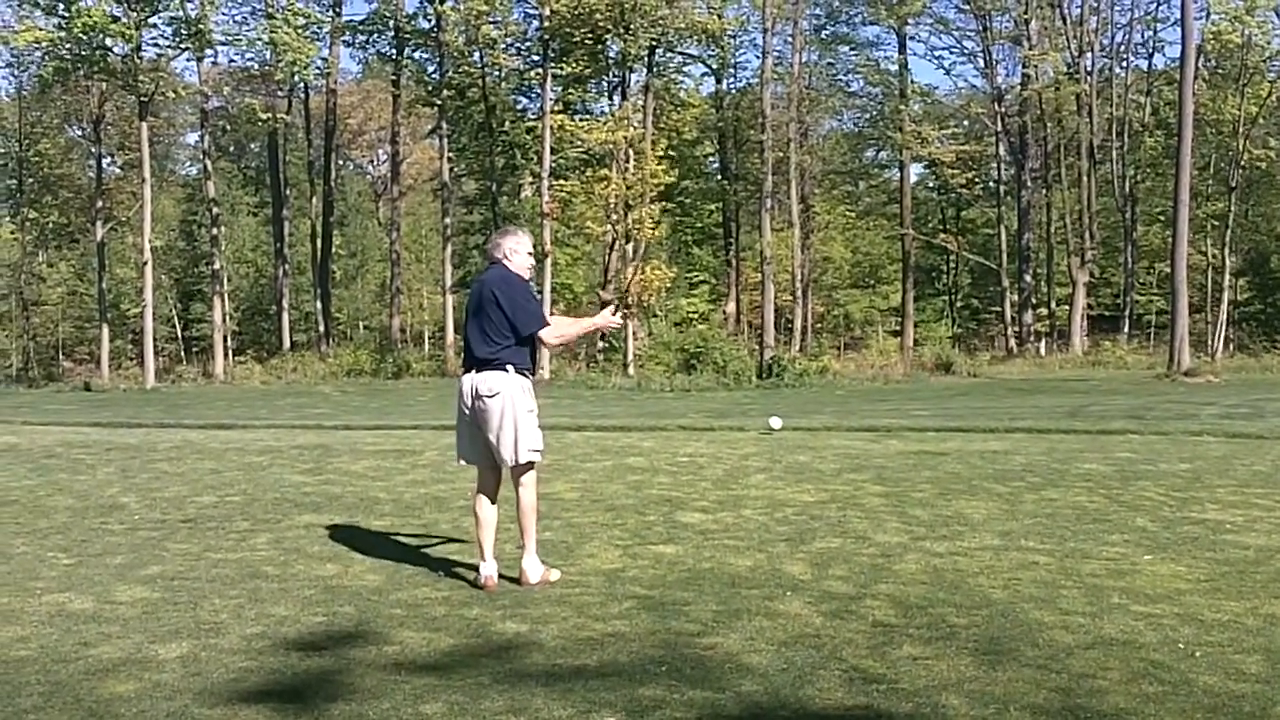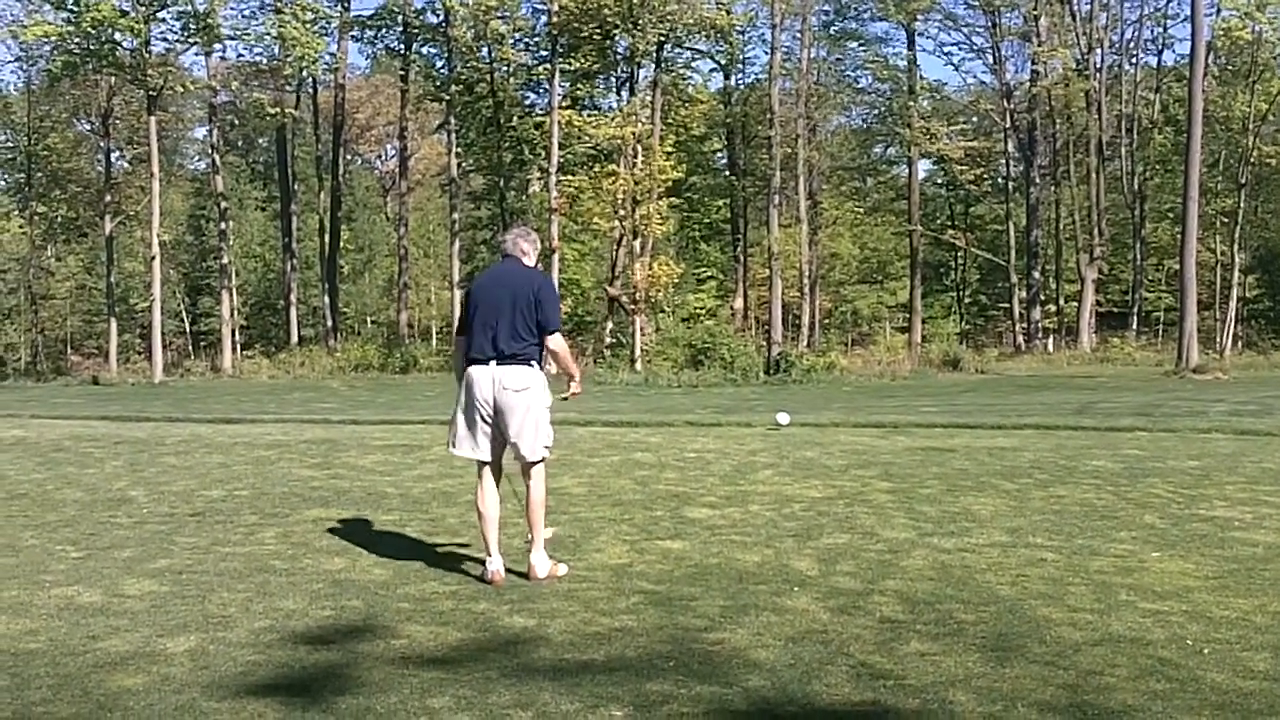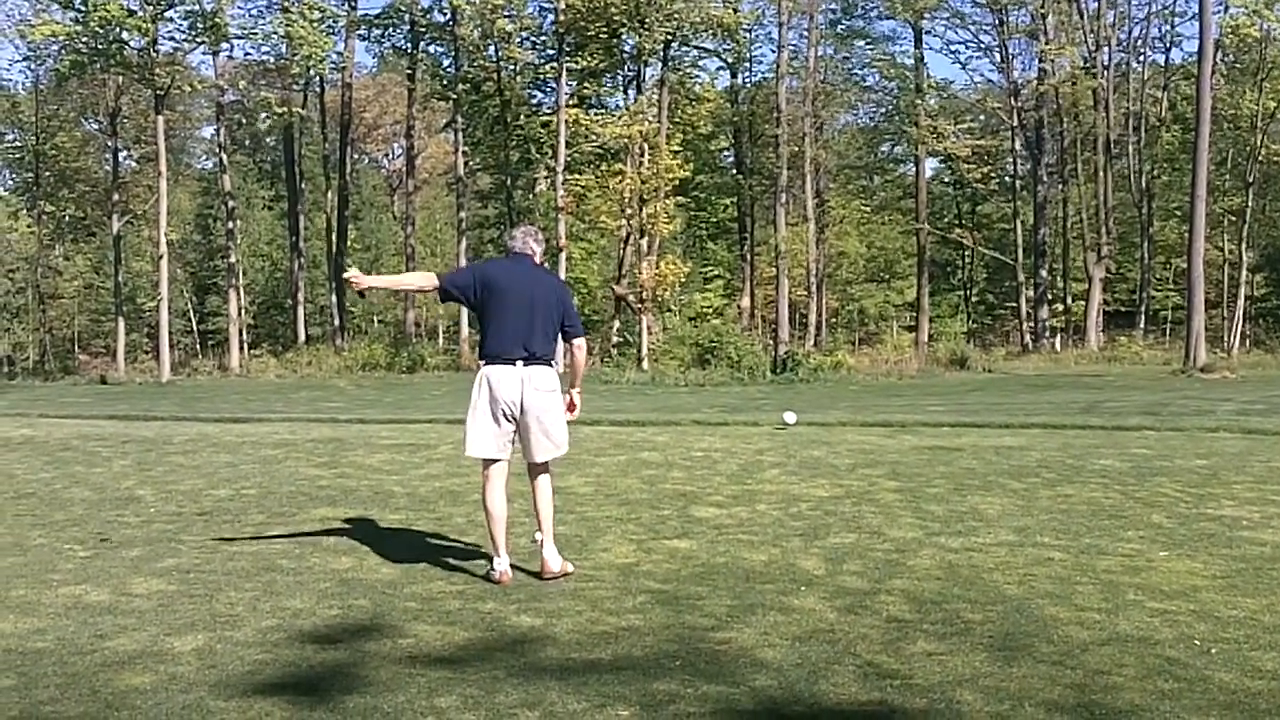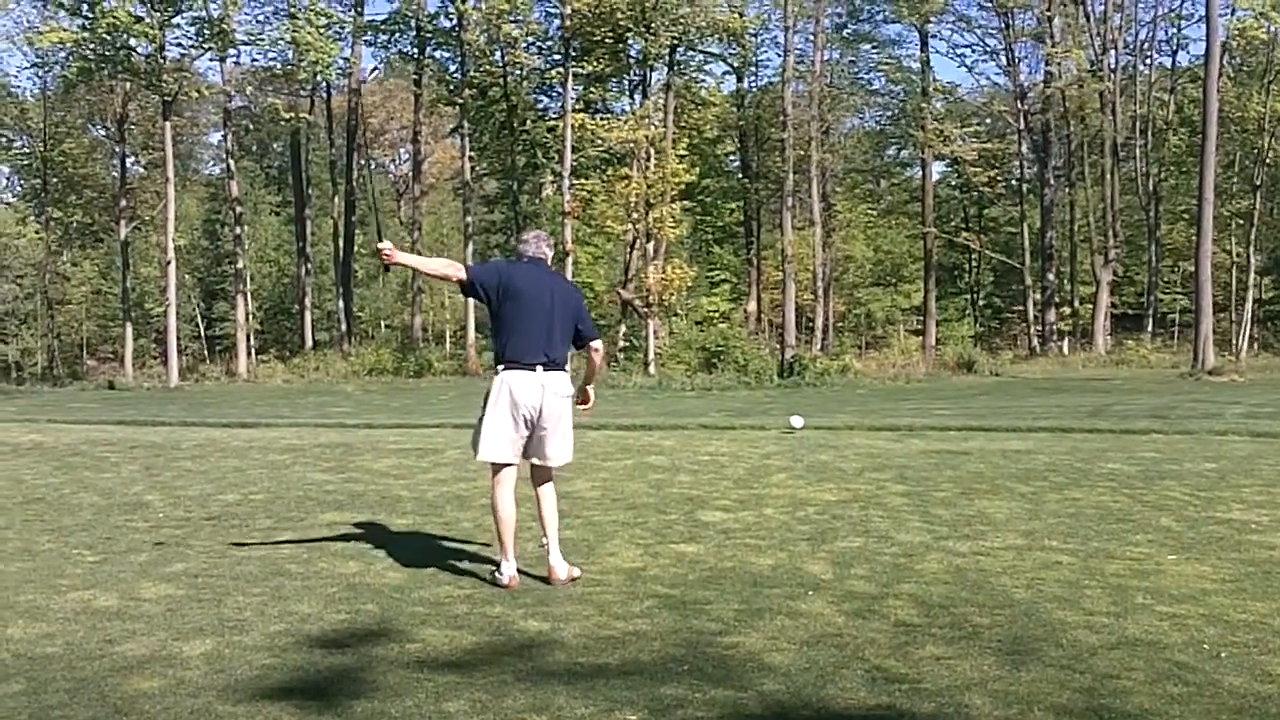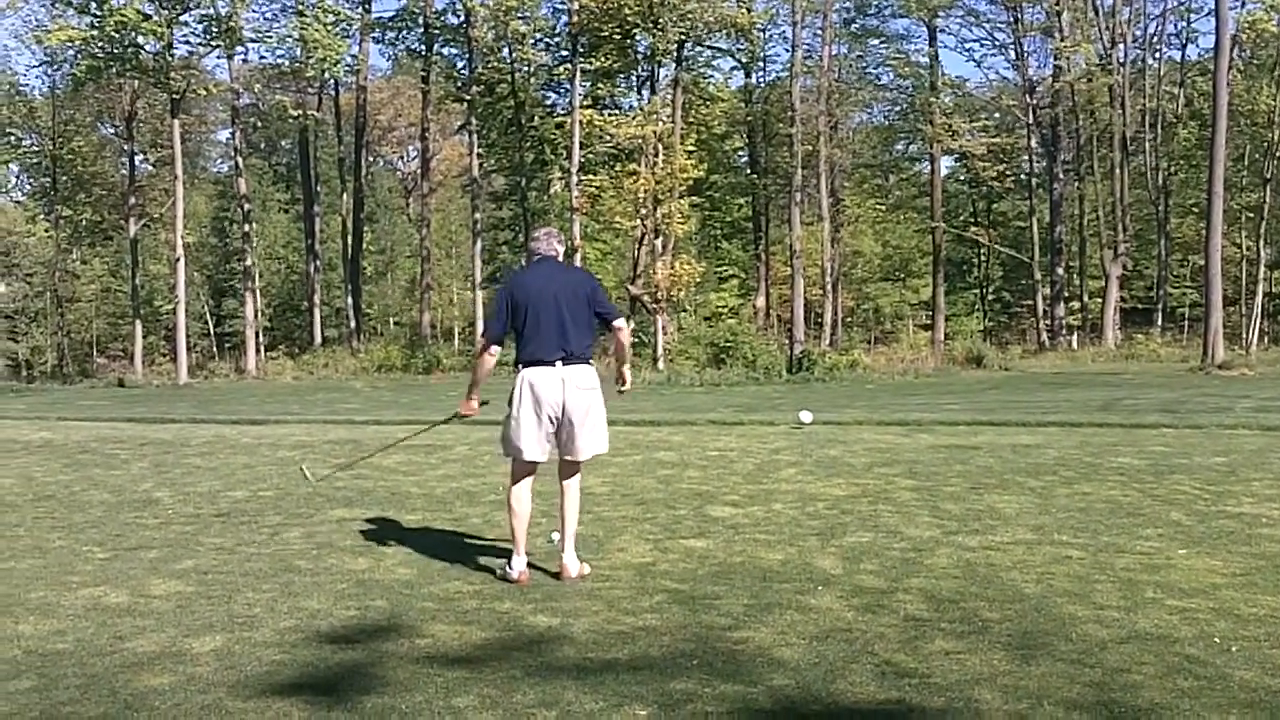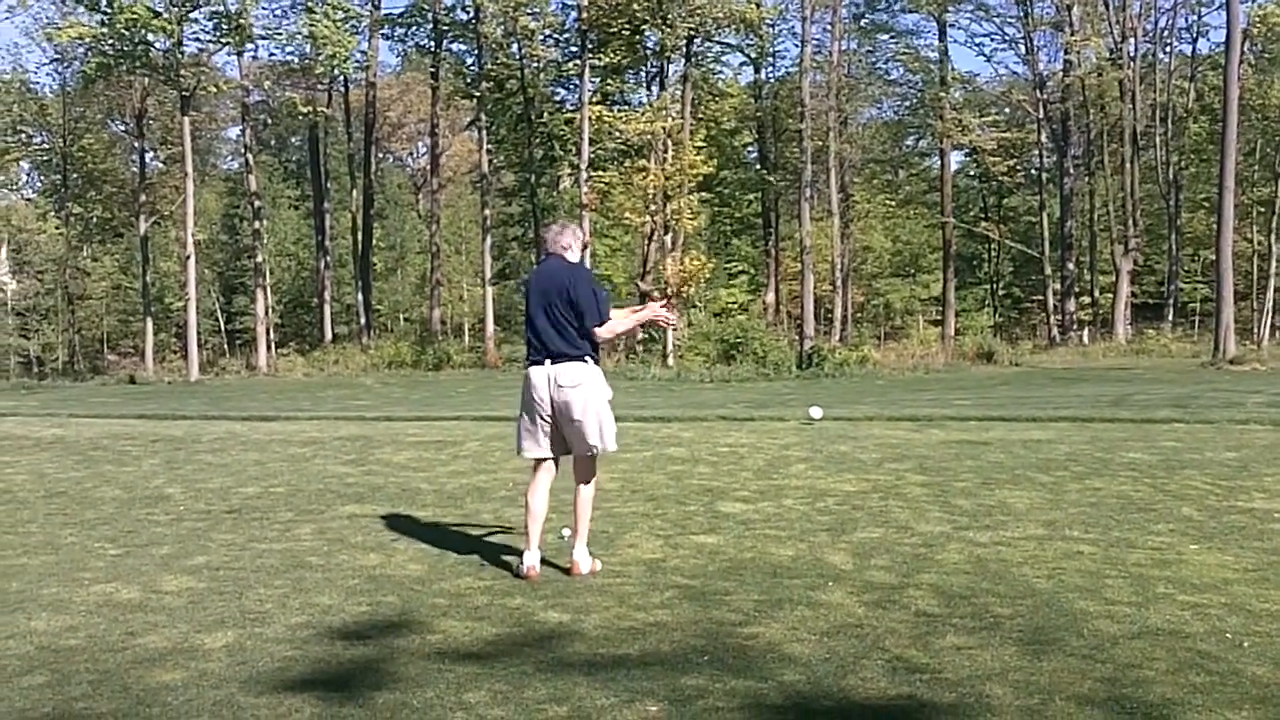
dt=0.3s
person 1, frame 1
left shoulder: (486, 284)
right shoulder: (509, 284)
left elbow: (540, 320)
right elbow: (548, 336)
left wrist: (591, 319)
right wrist: (595, 322)
left hip: (476, 385)
right hip: (504, 384)
left knee: (486, 480)
right knee: (524, 475)
left ankle: (487, 567)
right ankle: (531, 564)
person 1, frame 2
left shoulder: (481, 282)
right shoulder: (538, 281)
left elbow: (461, 343)
right elbow: (553, 342)
left wrist: (463, 384)
right wrist: (574, 376)
left hip: (479, 377)
right hip: (520, 378)
left knee: (486, 474)
right knee: (533, 471)
left ankle: (493, 562)
right ankle: (538, 559)
person 1, frame 3
left shoulder: (488, 272)
right shoulder: (556, 285)
left elbow: (428, 281)
right elbow: (578, 345)
left wrist: (371, 280)
right wrist: (575, 389)
left hip: (496, 378)
right hip: (540, 379)
left knee: (494, 474)
right knee: (540, 470)
left ankle: (500, 562)
right ankle: (550, 555)
person 1, frame 4
left shoulder: (506, 275)
right shoulder: (569, 290)
left elbow: (454, 271)
right elbow: (595, 347)
left wrist: (400, 257)
right wrist: (589, 384)
left hip: (514, 384)
right hip: (555, 385)
left knee: (504, 478)
right knee: (544, 477)
left ankle: (508, 567)
right ankle: (557, 562)
person 1, frame 5
left shoulder: (515, 285)
right shoulder: (582, 279)
left elbow: (489, 348)
right elbow: (620, 328)
left wrist: (472, 395)
right wrist: (624, 366)
left hip: (535, 380)
right hip: (581, 379)
left knee: (522, 475)
right knee: (570, 473)
left ankle: (517, 562)
right ankle: (568, 559)
person 1, frame 6
left shoulder: (537, 279)
right shoulder: (577, 274)
right elbow: (601, 330)
left wrist: (639, 310)
right wrist: (645, 315)
left hip: (540, 377)
right hip: (577, 375)
left knee: (543, 471)
right knee: (585, 469)
left ankle: (530, 556)
right ankle: (580, 555)
